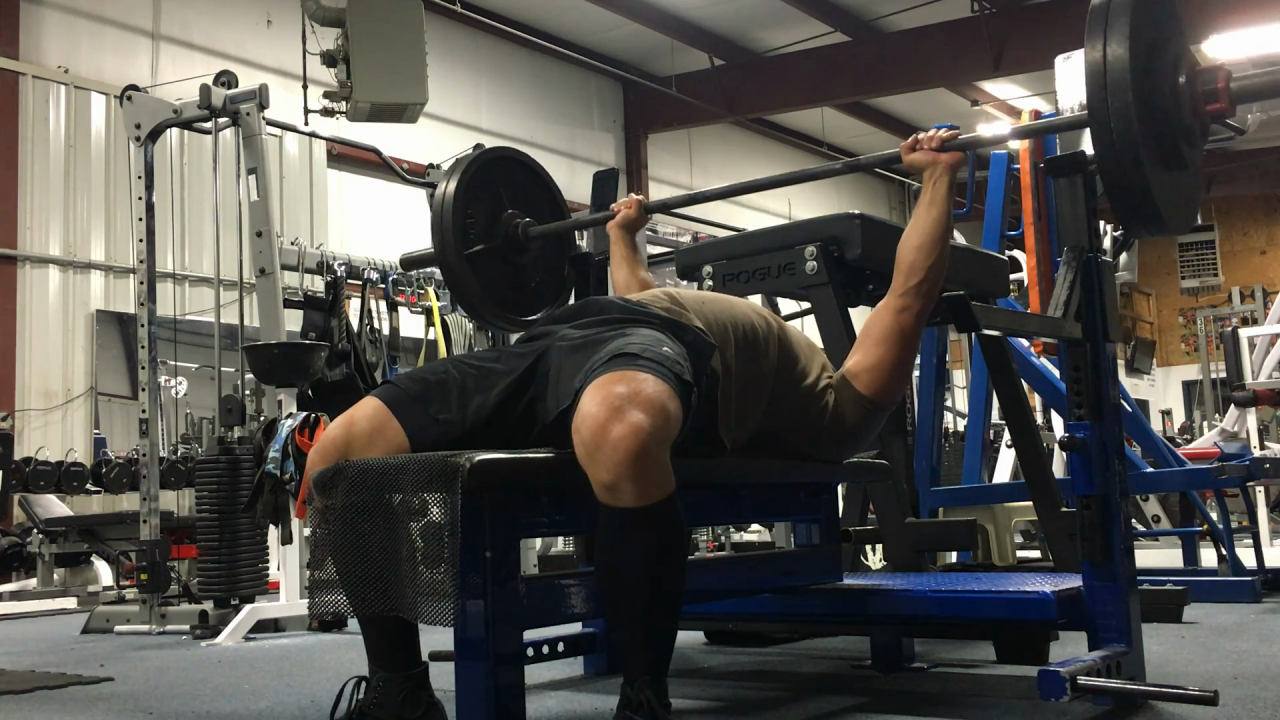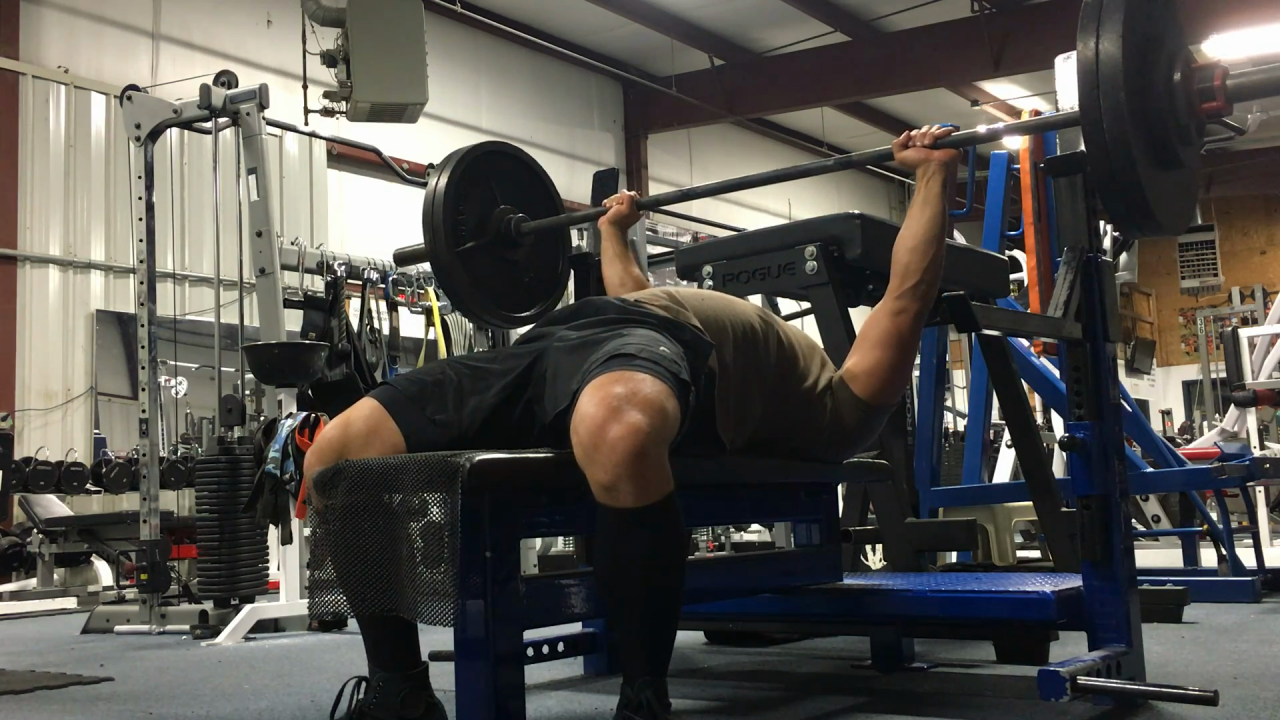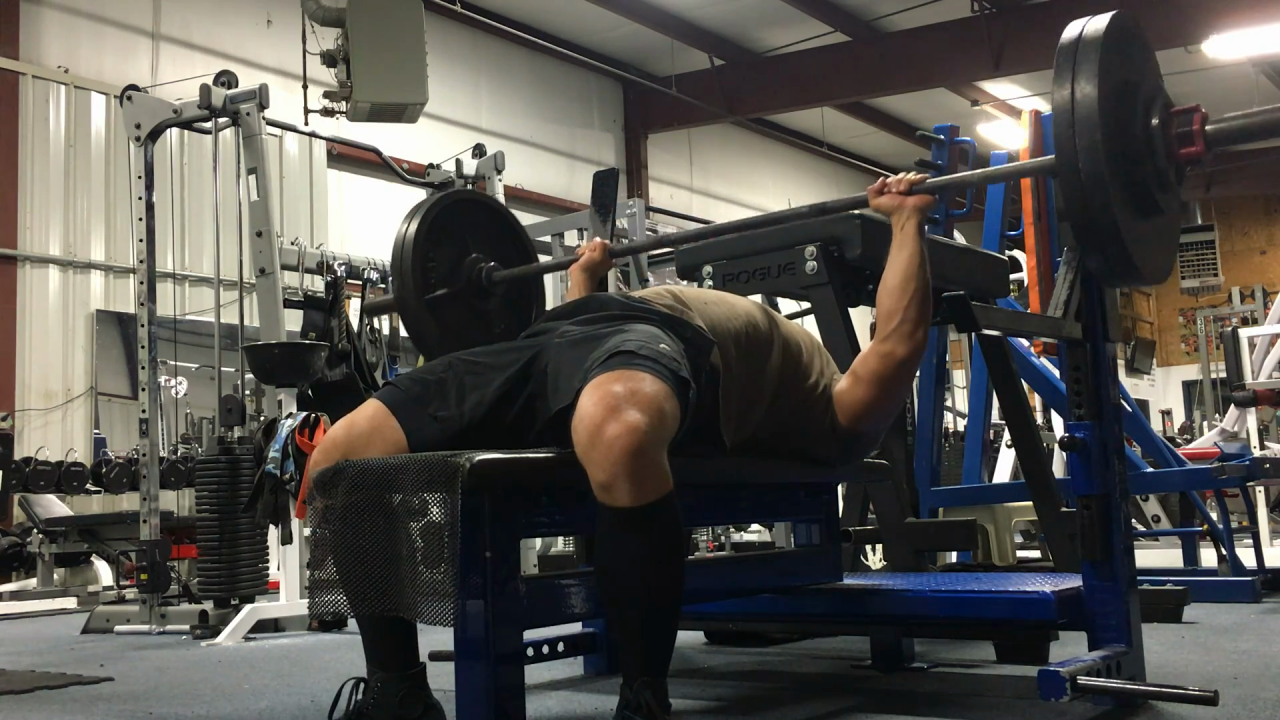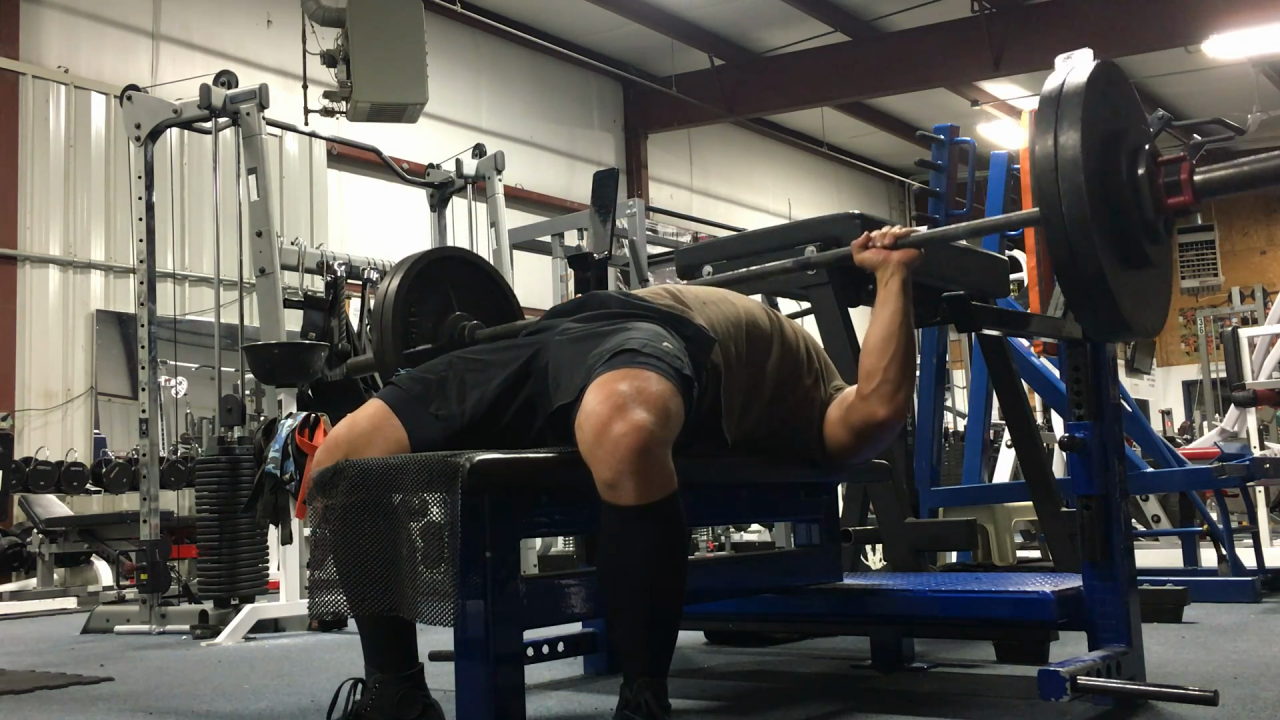
dt=0.7s
person 1, frame 1
left shoulder: (833, 410)
left elbow: (909, 297)
right elbow: (639, 304)
left wrist: (937, 179)
right wrist: (621, 234)
left knee: (618, 432)
right knee: (339, 456)
person 1, frame 2
left shoulder: (836, 408)
left elbow: (906, 298)
right elbow: (631, 303)
left wrist: (933, 175)
right wrist: (613, 231)
left knee: (617, 434)
right knee: (336, 458)
person 1, frame 3
left shoulder: (832, 415)
left elbow: (898, 344)
left wrist: (907, 220)
right wrist: (584, 274)
left knee: (616, 434)
right knee: (341, 461)
person 1, frame 4
left shoulder: (828, 409)
left elbow: (882, 406)
left wrist: (892, 274)
right wrist: (569, 314)
left knee: (622, 433)
right knee: (343, 462)
